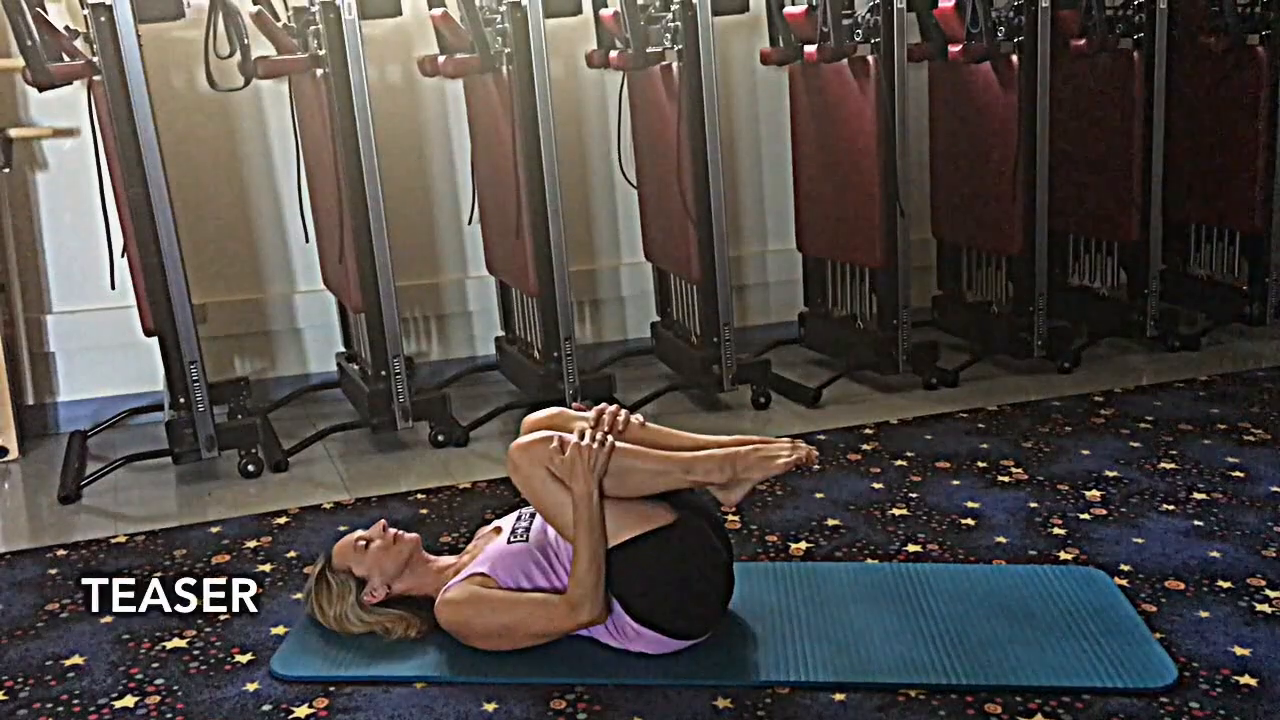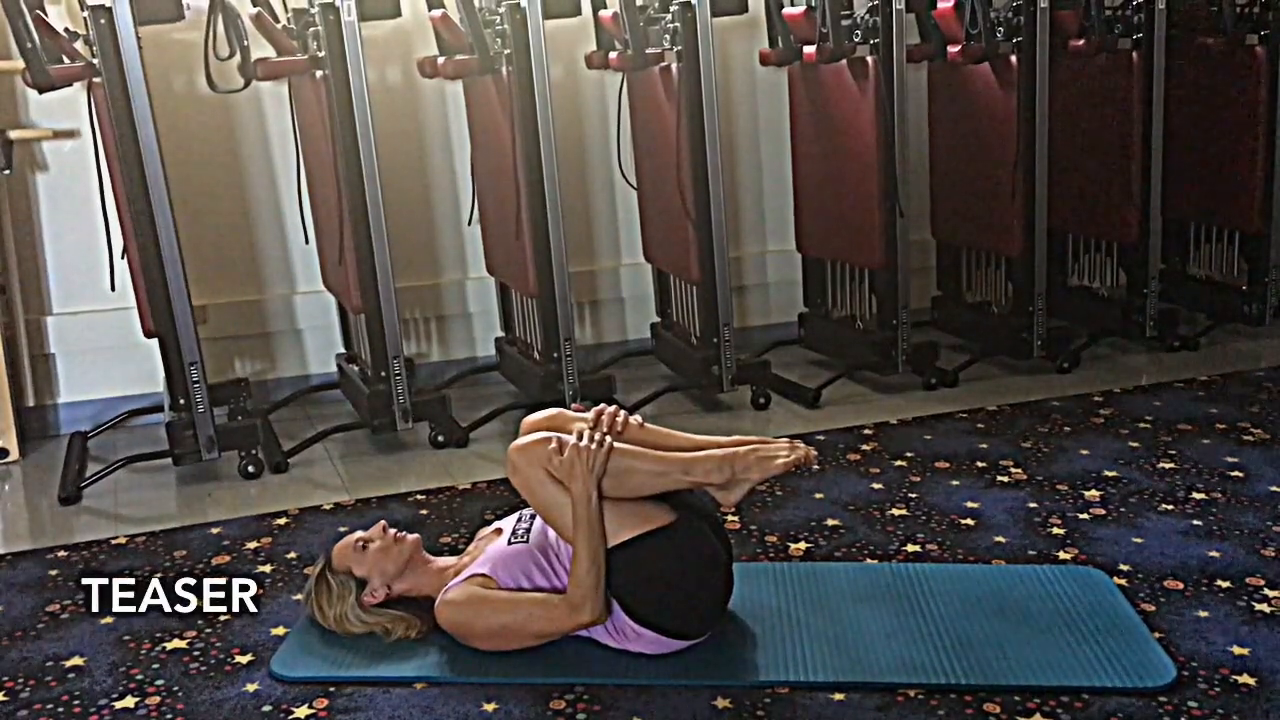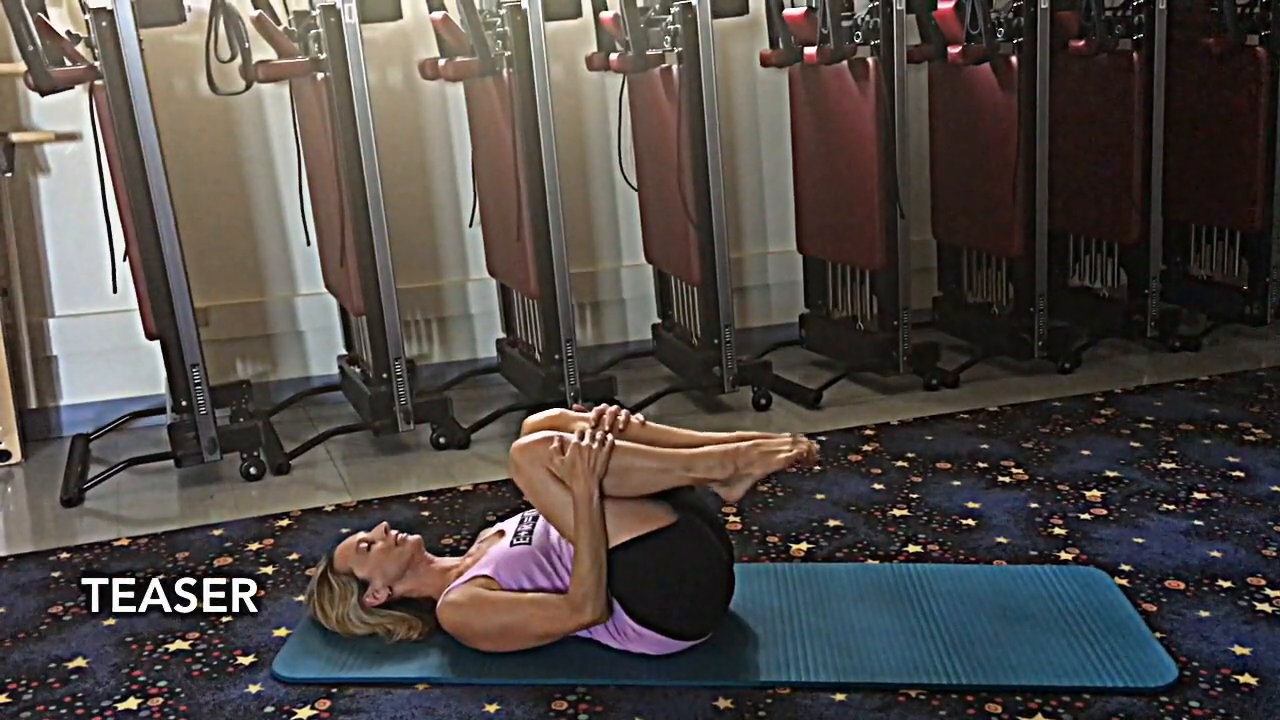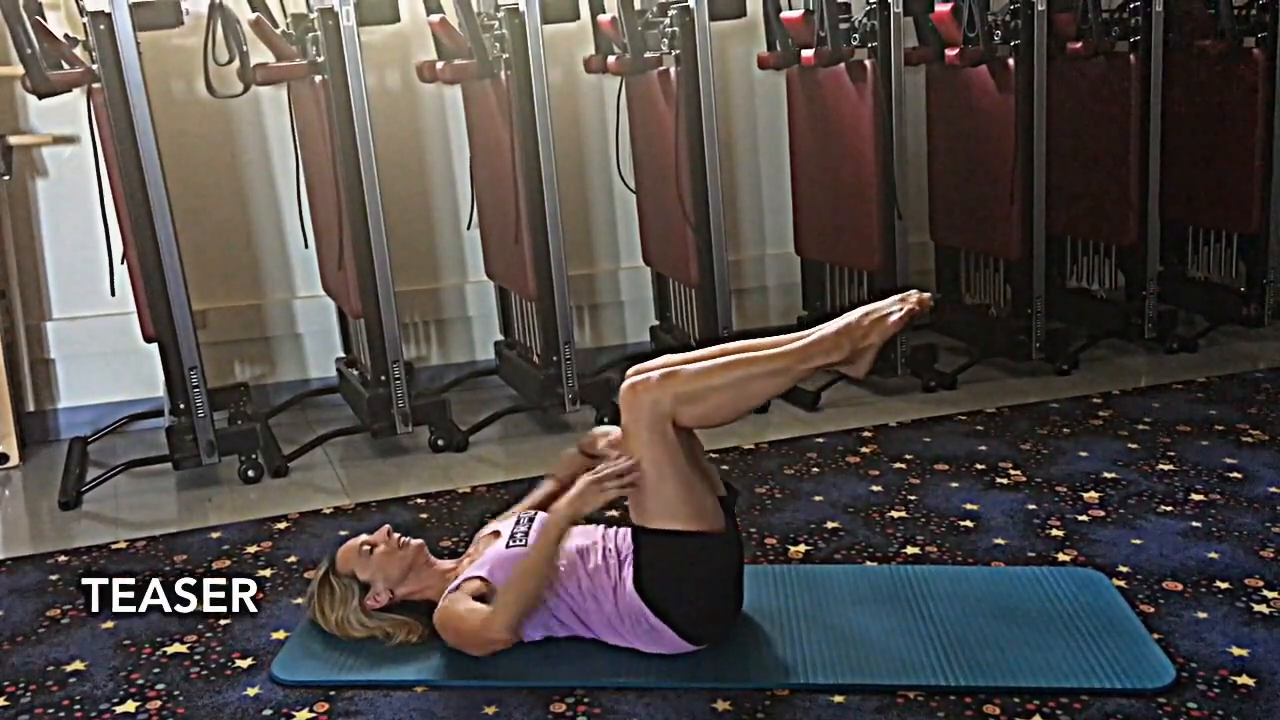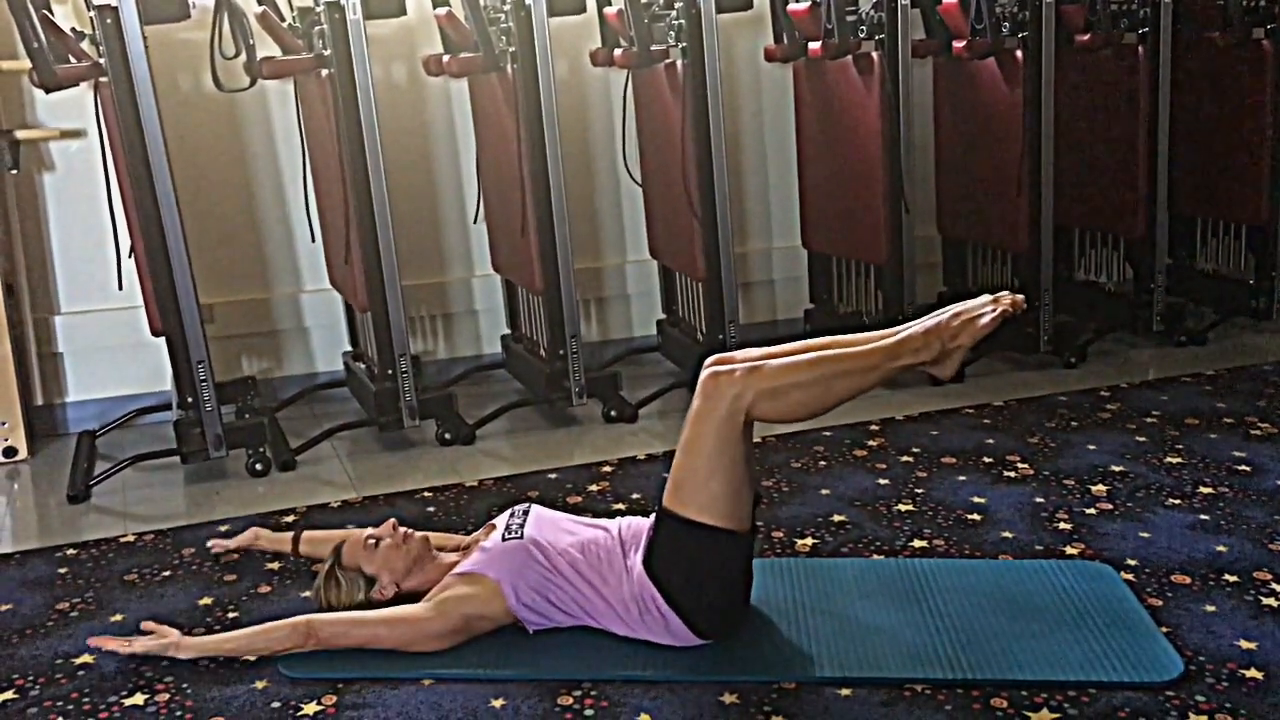
dt=1s
person 1, frame 1
left shoulder: (484, 543)
right shoulder: (456, 607)
left elbow: (593, 523)
right elbow: (584, 609)
left wrist: (603, 434)
right wrist: (584, 488)
left hip: (688, 552)
right hip: (669, 595)
left knee: (546, 425)
right knee: (532, 452)
left ankle: (730, 458)
right ankle: (725, 468)
person 1, frame 2
left shoulder: (484, 544)
right shoulder: (455, 609)
left elbow: (593, 522)
right elbow: (585, 610)
left wrist: (605, 435)
right wrist: (583, 489)
left hip: (686, 549)
right hip: (670, 593)
left knee: (544, 426)
right knee: (532, 453)
left ankle: (735, 451)
right ankle: (726, 470)
person 1, frame 3
left shoulder: (485, 546)
right shoulder: (458, 609)
left elbow: (598, 521)
right elbow: (585, 609)
left wrist: (605, 437)
right wrist: (584, 488)
left hip: (688, 553)
right hip: (672, 595)
left knee: (545, 428)
right knee: (536, 453)
left ankle: (732, 451)
right ankle: (725, 465)
person 1, frame 4
left shoulder: (483, 543)
right shoulder: (455, 613)
left elbow: (545, 495)
right elbow: (501, 626)
left wrist: (587, 451)
right wrist: (568, 513)
left hip: (692, 568)
right hip: (683, 605)
left knee: (650, 385)
right knee: (647, 394)
left ankle: (837, 341)
right ankle: (837, 344)
person 1, frame 5
left shoulder: (474, 548)
right shoulder: (450, 607)
left elbow: (369, 533)
right elbow: (317, 631)
left wrist: (273, 537)
right wrist: (188, 645)
left hip: (677, 560)
right hip: (687, 596)
left knee: (732, 375)
right knee: (727, 384)
left ankle: (918, 345)
right ankle: (915, 346)
